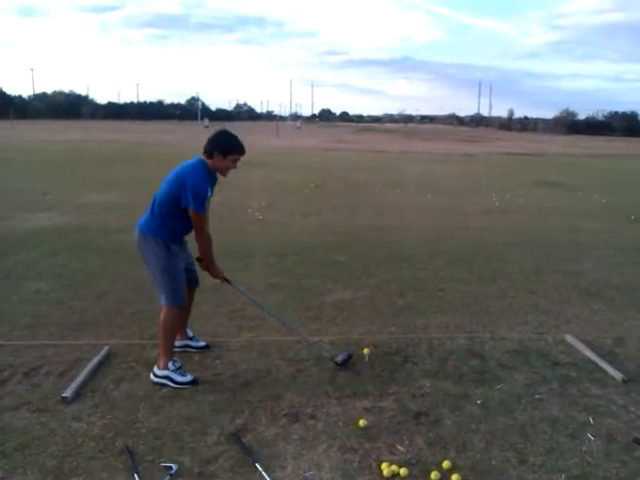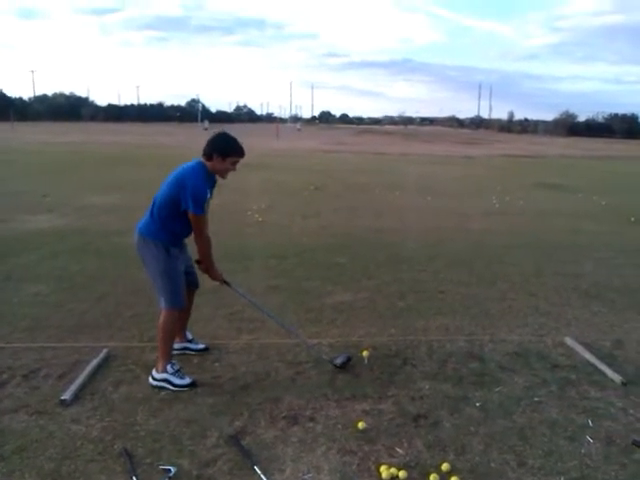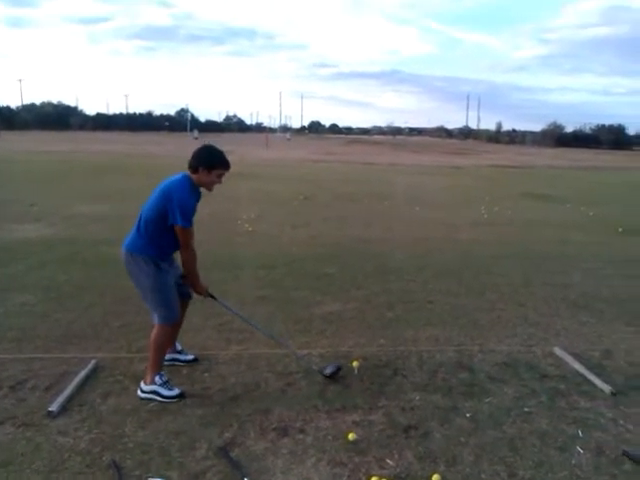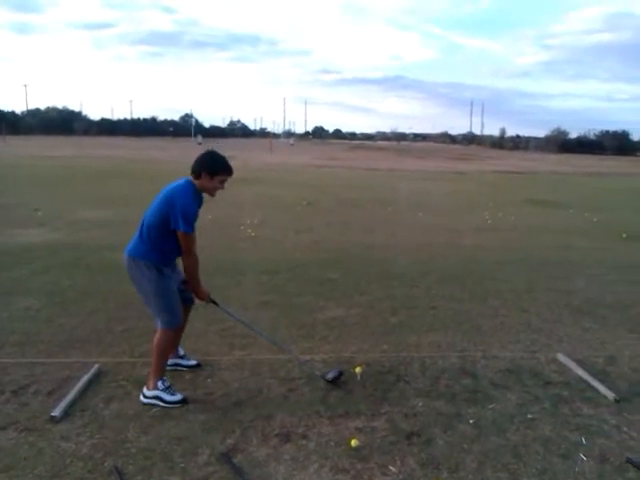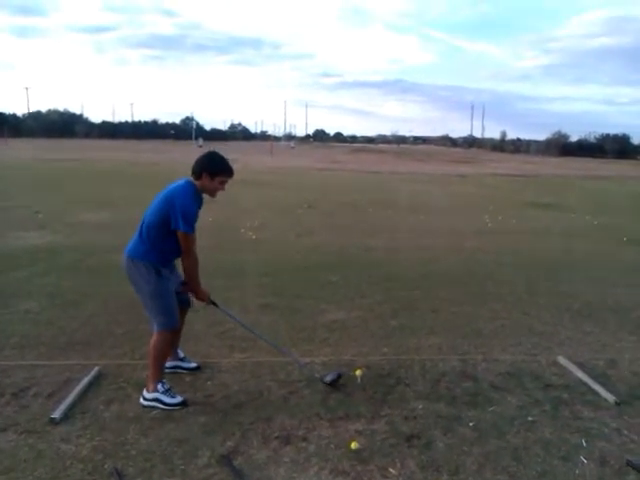
dt=0.1s
person 1, frame 1
left shoulder: (206, 173)
right shoulder: (195, 178)
left elbow: (200, 225)
right elbow: (201, 230)
left wrist: (205, 258)
right wrist: (212, 265)
left hip: (172, 235)
right hip: (156, 238)
left knee: (189, 284)
right knee: (173, 299)
left ankle: (181, 337)
right ankle: (163, 366)
person 1, frame 2
left shoulder: (205, 175)
right shoulder: (194, 181)
left elbow: (200, 227)
right elbow: (200, 232)
left wrist: (204, 260)
right wrist: (211, 267)
left hip: (171, 238)
right hip: (155, 241)
left knee: (189, 286)
right knee: (173, 302)
left ankle: (180, 339)
right ankle: (162, 369)
person 1, frame 3
left shoulder: (187, 185)
right shoulder: (182, 194)
left elbow: (184, 242)
right elbow: (187, 246)
left wrist: (189, 276)
right wrist: (196, 281)
left hip: (159, 252)
right hip: (143, 256)
left knee: (181, 297)
right knee: (166, 316)
left ankle: (170, 350)
right ankle: (150, 382)
person 1, frame 4
left shoulder: (189, 191)
right shoulder: (184, 199)
left elbow: (186, 247)
right elbow: (189, 251)
left wrist: (191, 281)
right wrist: (198, 286)
left hip: (162, 258)
right hip: (146, 261)
left knee: (184, 302)
right knee: (169, 321)
left ankle: (173, 355)
right ankle: (153, 387)
person 1, frame 5
left shoulder: (188, 190)
right shoulder: (185, 200)
left elbow: (185, 248)
right elbow: (189, 252)
left wrist: (190, 282)
right wrist: (197, 288)
left hip: (160, 259)
right hip: (145, 263)
left knee: (181, 305)
right knee: (166, 323)
left ankle: (172, 357)
right ankle: (153, 389)
